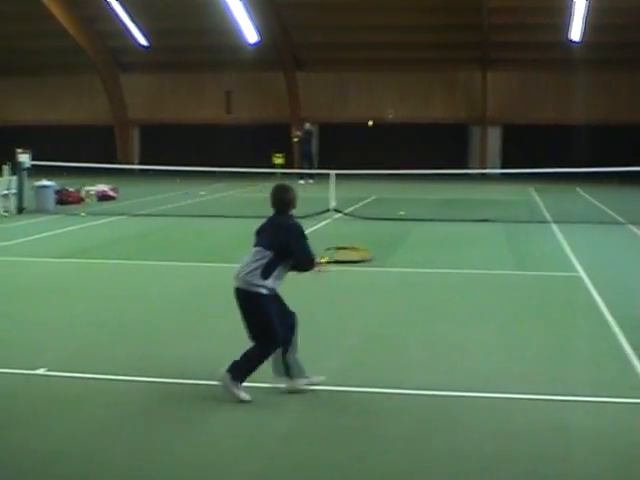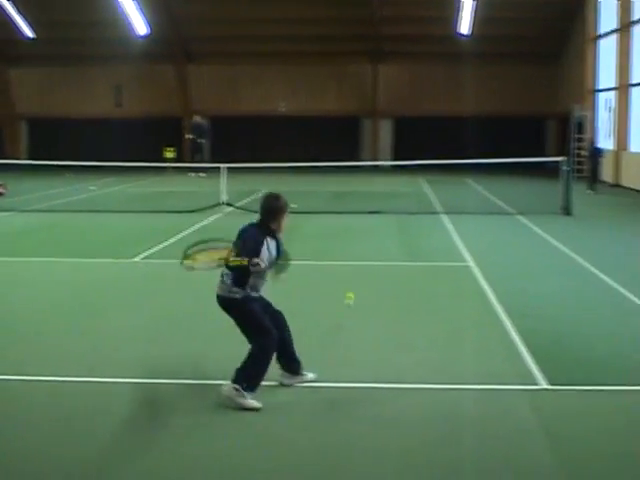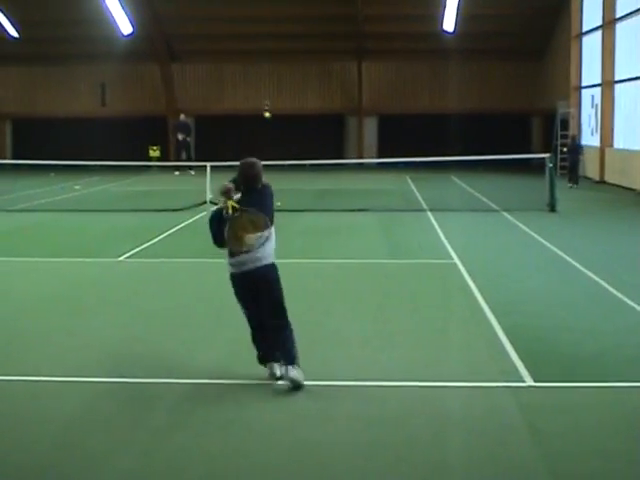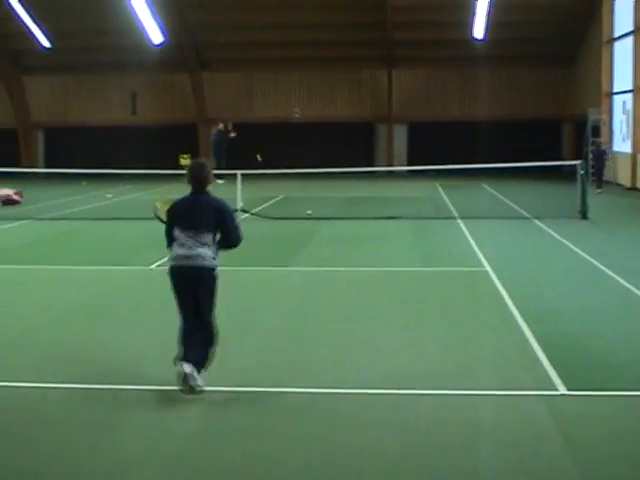
dt=0.5s
person 1, frame 1
left shoulder: (269, 226)
right shoulder: (291, 227)
right elbow: (304, 262)
left wrist: (299, 262)
right wrist: (308, 262)
left hip: (256, 287)
right hip: (254, 290)
left knee: (287, 321)
right knee: (272, 338)
left ankle: (294, 377)
right ankle: (233, 378)
person 1, frame 2
left shoulder: (272, 237)
right shoulder: (251, 235)
right elbow: (235, 262)
right wrist: (250, 264)
left hip: (247, 293)
right hip: (234, 295)
left knee: (278, 322)
right knee: (267, 338)
left ankle: (292, 372)
right ankle: (238, 388)
person 1, frame 3
right shoulder: (265, 192)
left elbow: (221, 241)
right elbow: (252, 187)
left wrist: (217, 214)
right wrist: (234, 188)
left hip: (240, 272)
right hip: (266, 268)
left knee: (257, 321)
right knee: (279, 322)
left ankle: (272, 363)
right ankle: (290, 367)
person 1, frame 4
left shoulder: (177, 207)
right shoulder: (219, 207)
left elbow: (170, 238)
right elbow: (233, 239)
left hip: (179, 268)
right hip: (205, 269)
left knee: (190, 320)
right knee: (204, 321)
left ankle: (186, 362)
right ankle: (192, 364)
